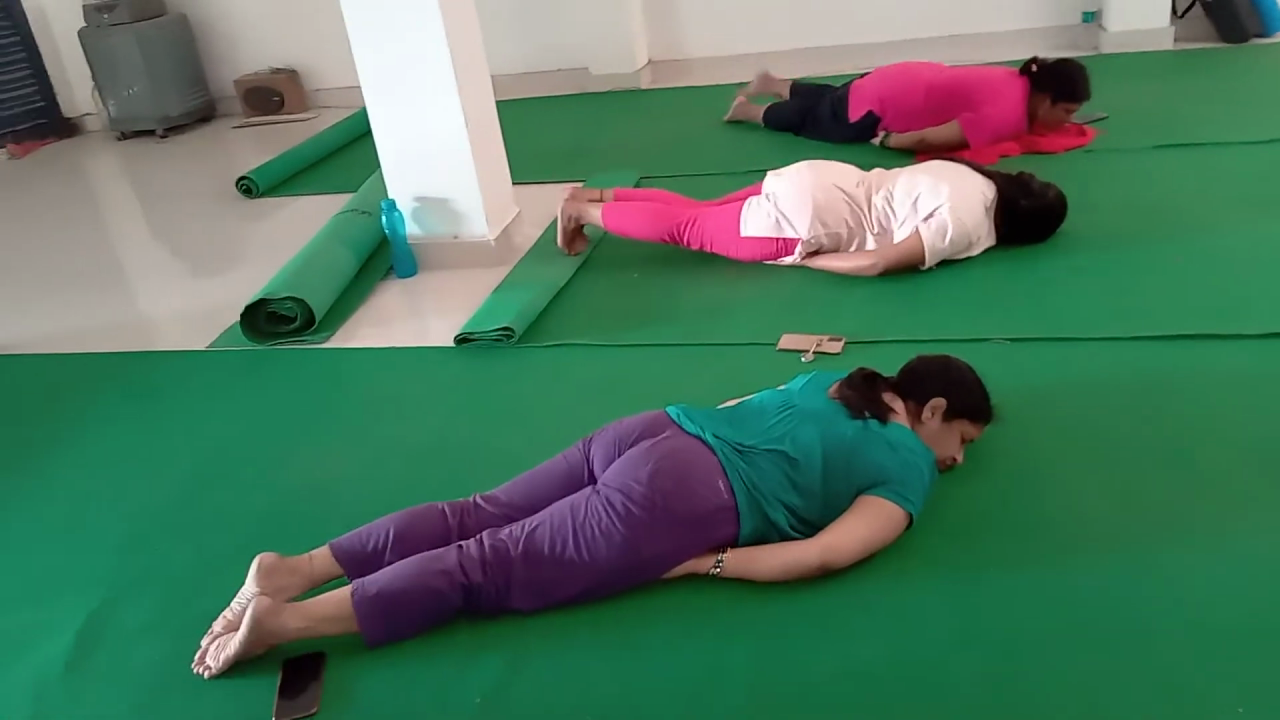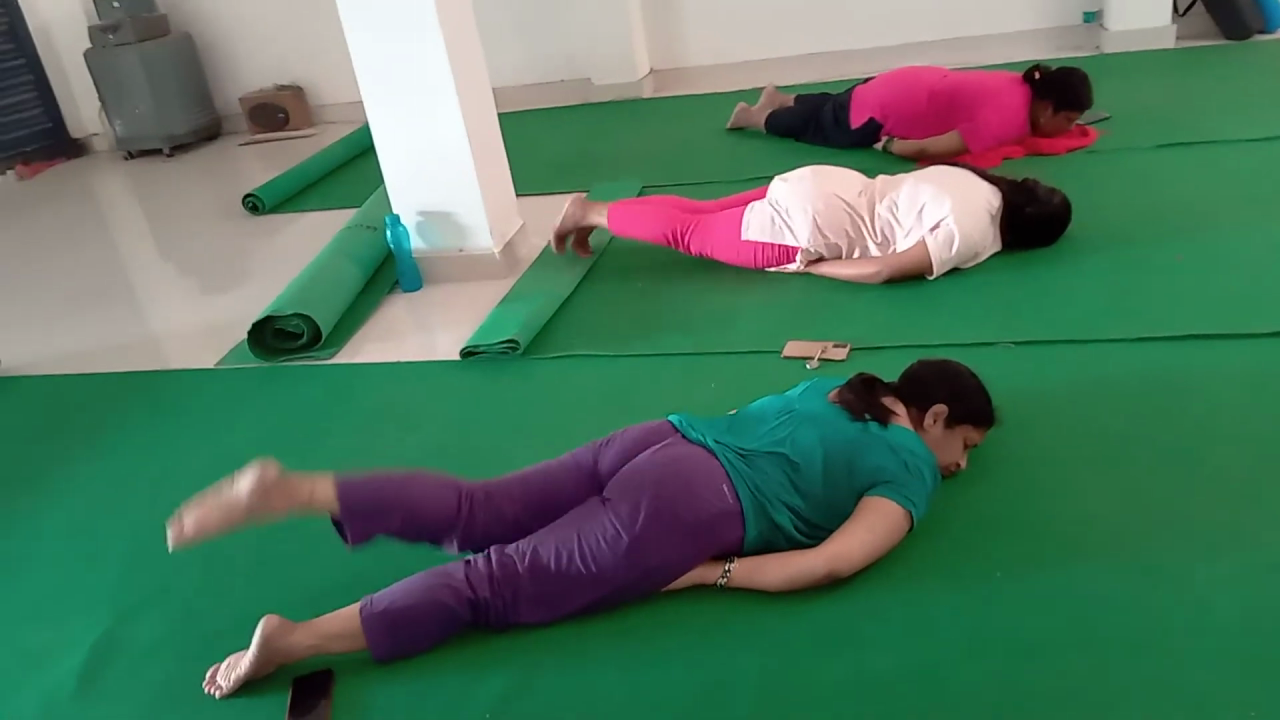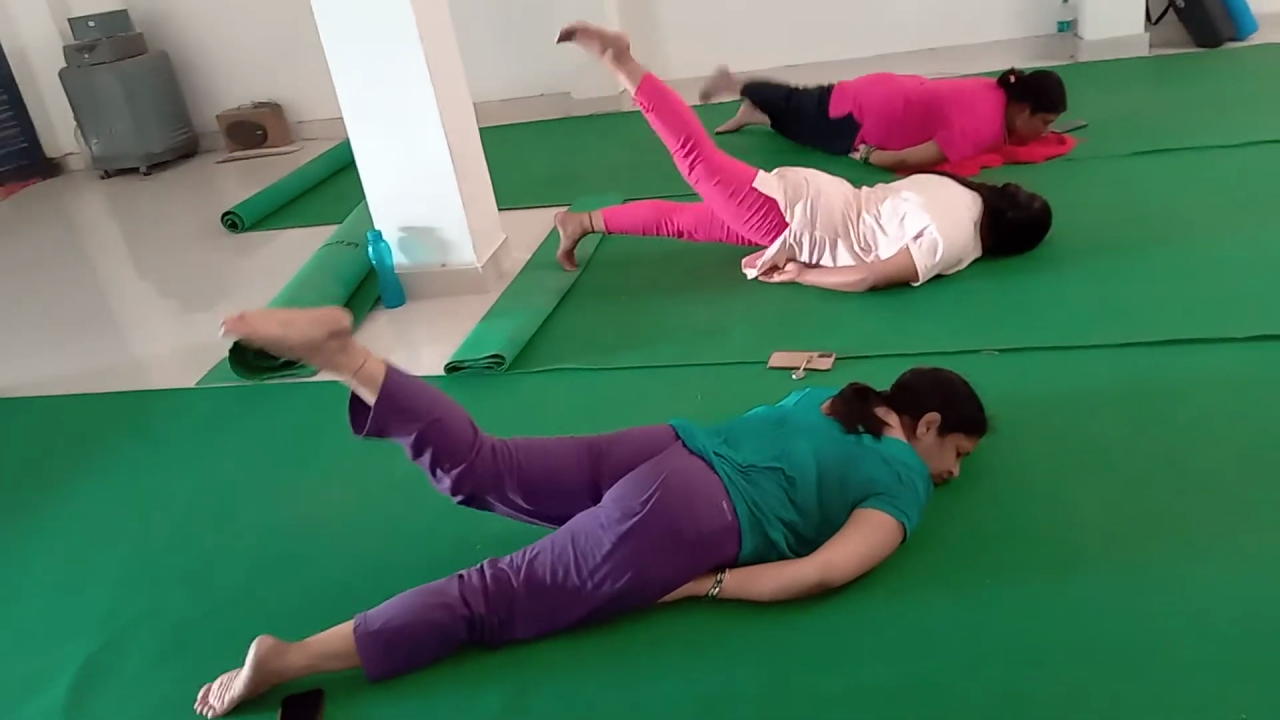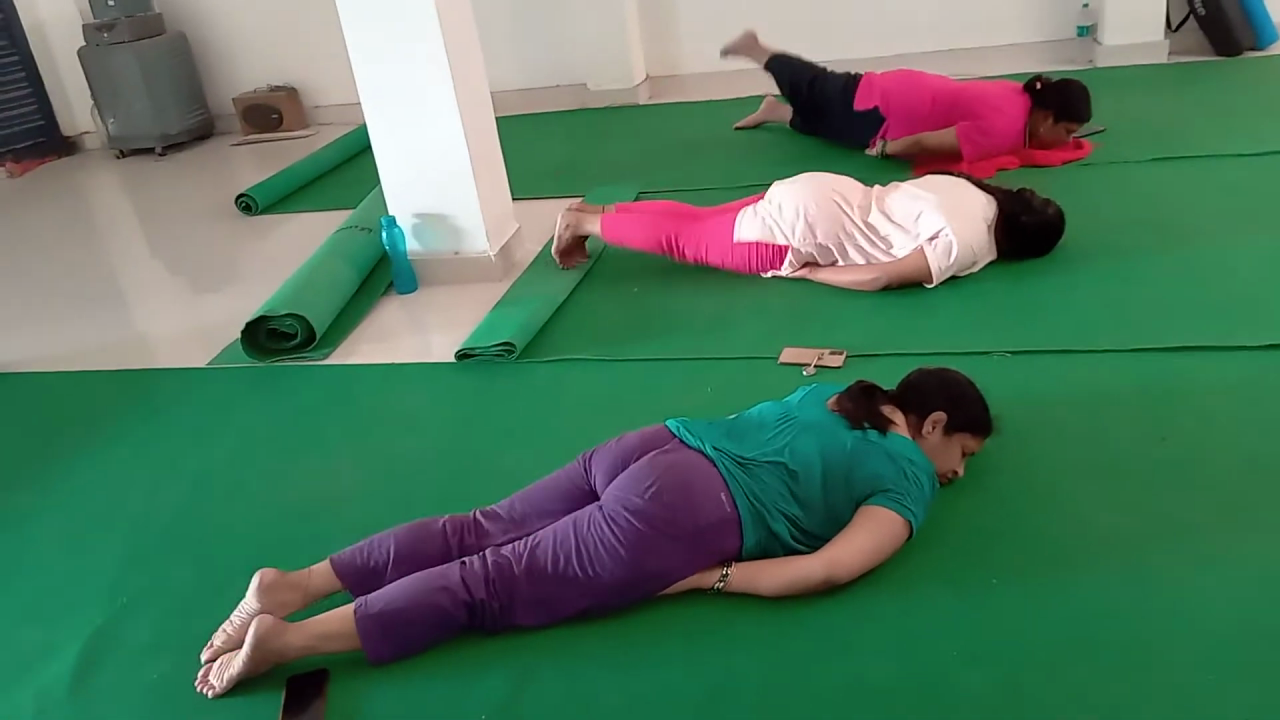
dt=0.5s
person 1, frame 1
left shoulder: (839, 384)
right shoulder: (907, 473)
right elbow: (825, 555)
right wrist: (708, 561)
left hip: (649, 431)
right hip: (678, 500)
left knee: (476, 518)
right knee: (490, 569)
left ankle: (292, 568)
right ankle: (284, 619)
person 1, frame 2
left shoulder: (840, 390)
right shoulder: (910, 472)
right elbow: (832, 563)
right wrist: (714, 572)
left hip: (657, 441)
right hip: (686, 509)
left knee: (472, 511)
right knee: (496, 584)
left ankle: (282, 488)
right ankle: (291, 641)
person 1, frame 3
left shoulder: (833, 397)
right shoulder: (903, 486)
right elbow: (827, 572)
right wrist: (703, 584)
left hip: (657, 446)
right hip: (679, 516)
left knee: (472, 466)
right knee: (490, 601)
left ankle: (333, 342)
person 1, frame 4
left shoulder: (843, 394)
right shoulder: (908, 481)
right elbow: (830, 568)
right wrist: (711, 576)
left hip: (653, 446)
right hip: (682, 513)
left knee: (477, 536)
right knee: (490, 584)
left ankle: (290, 585)
right ankle: (286, 639)
person 2, frame 1
left shoulder: (974, 177)
right shoulder: (967, 226)
right elbow: (880, 262)
right wrist: (811, 261)
left hip: (821, 181)
right hip: (807, 219)
left knee: (696, 210)
right knee: (689, 228)
left ankle: (595, 195)
right ankle: (586, 212)
person 2, frame 2
left shoulder: (976, 182)
right shoulder: (972, 235)
right elbow: (885, 271)
right wrist: (815, 267)
left hip: (826, 186)
right hip: (811, 227)
left knee: (700, 212)
right knee: (692, 232)
left ankle: (596, 207)
right ankle: (592, 214)
person 2, frame 3
left shoulder: (958, 189)
right shoulder: (953, 244)
right elbow: (868, 279)
right wrist: (800, 275)
left hip: (816, 196)
right hip: (798, 216)
left knee: (682, 222)
right knee: (697, 158)
left ankle: (586, 221)
right ankle: (621, 63)
person 2, frame 4
left shoulder: (973, 191)
right shoulder: (969, 244)
right elbow: (881, 278)
right wrist: (813, 273)
left hip: (824, 197)
right hip: (804, 232)
left knee: (696, 222)
right knee: (683, 239)
left ankle: (588, 219)
right ankle: (589, 220)
person 3, frame 1
left shoulder: (1022, 82)
right shoulder: (1008, 117)
right elbow: (927, 140)
right wrist: (886, 140)
left hip: (903, 82)
right hip: (876, 107)
left knee: (828, 102)
right knee: (811, 119)
left ankle: (771, 84)
right ankle: (751, 110)
person 3, frame 2
left shoulder: (1024, 85)
right shoulder: (1008, 122)
right elbow: (929, 150)
right wrist: (889, 146)
left hip: (909, 85)
right hip: (881, 111)
left knee: (831, 110)
right knee: (819, 125)
left ankle: (779, 98)
right ankle: (754, 117)
person 3, frame 3
left shoulder: (1001, 91)
right shoulder: (984, 130)
right elbow: (908, 160)
right wrist: (868, 154)
left hip: (889, 96)
right hip: (862, 110)
left knee: (803, 117)
right knee: (793, 105)
left ankle: (754, 112)
right ankle: (731, 83)
person 3, frame 4
left shoulder: (1025, 96)
right shoulder: (1004, 130)
right elbow: (923, 143)
right wrist: (884, 148)
left hip: (904, 93)
right hip: (882, 108)
left knee: (825, 115)
right knee: (815, 90)
left ankle: (776, 110)
right ankle: (754, 50)
